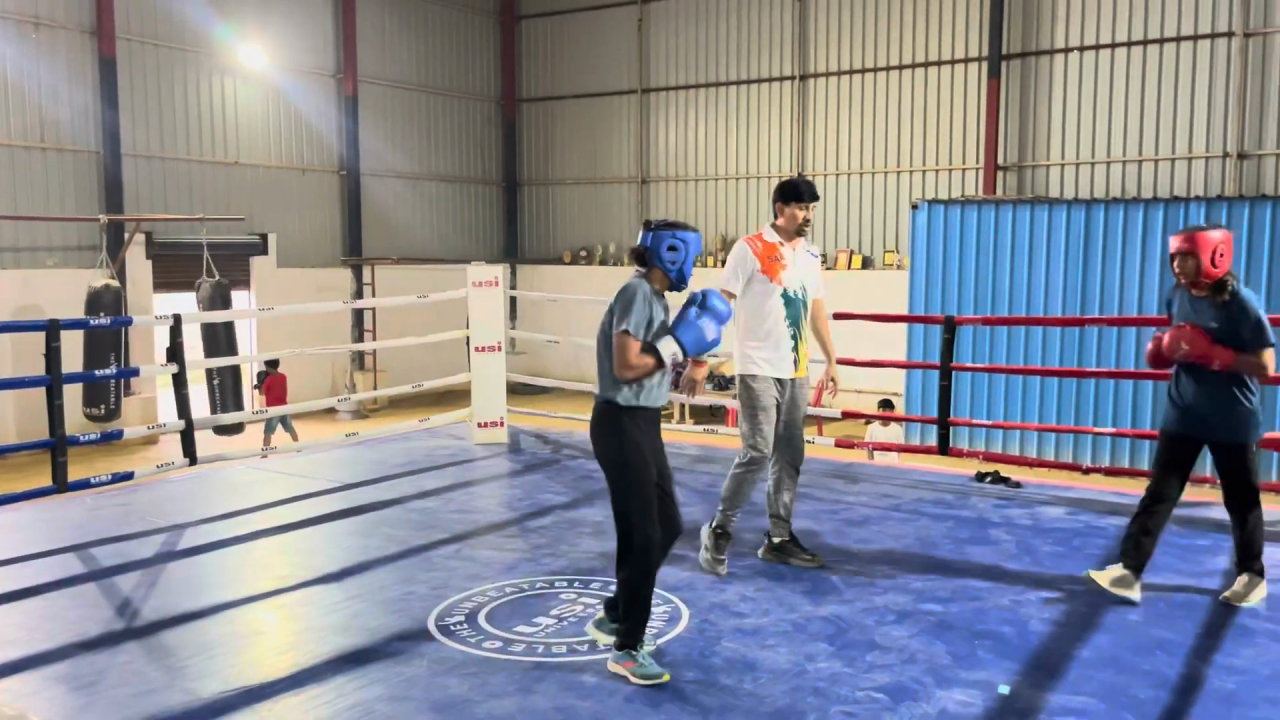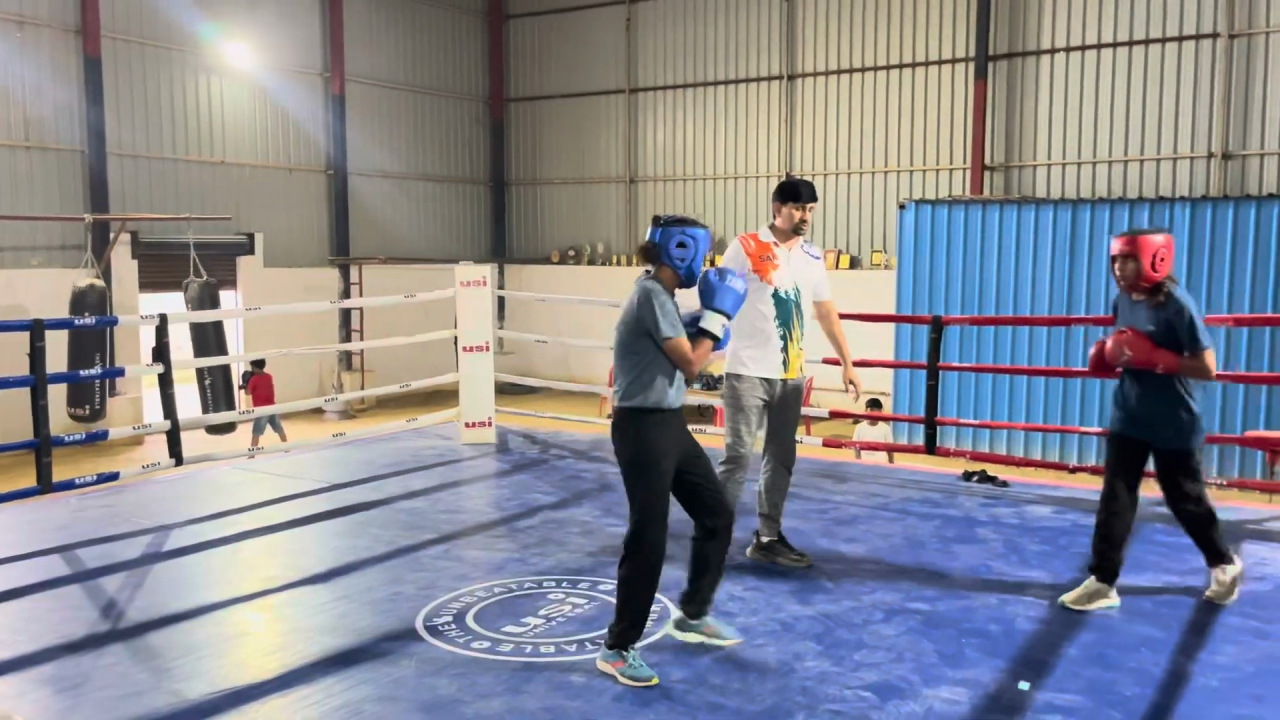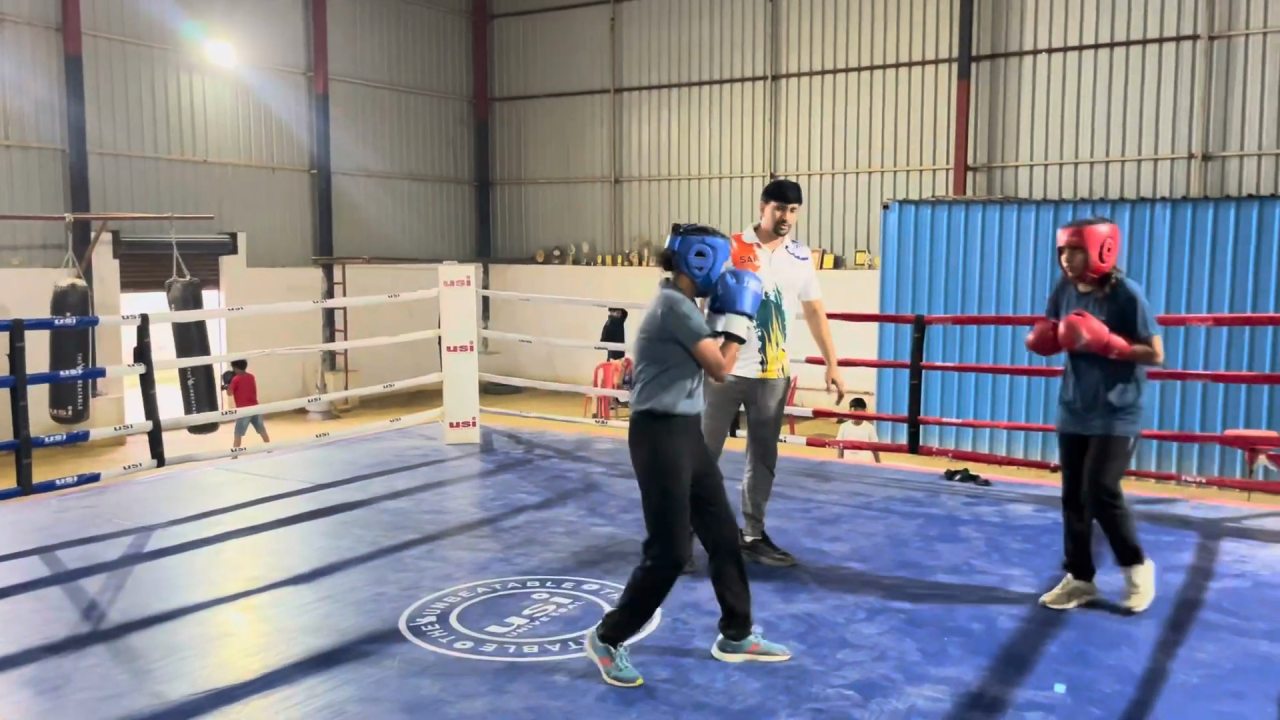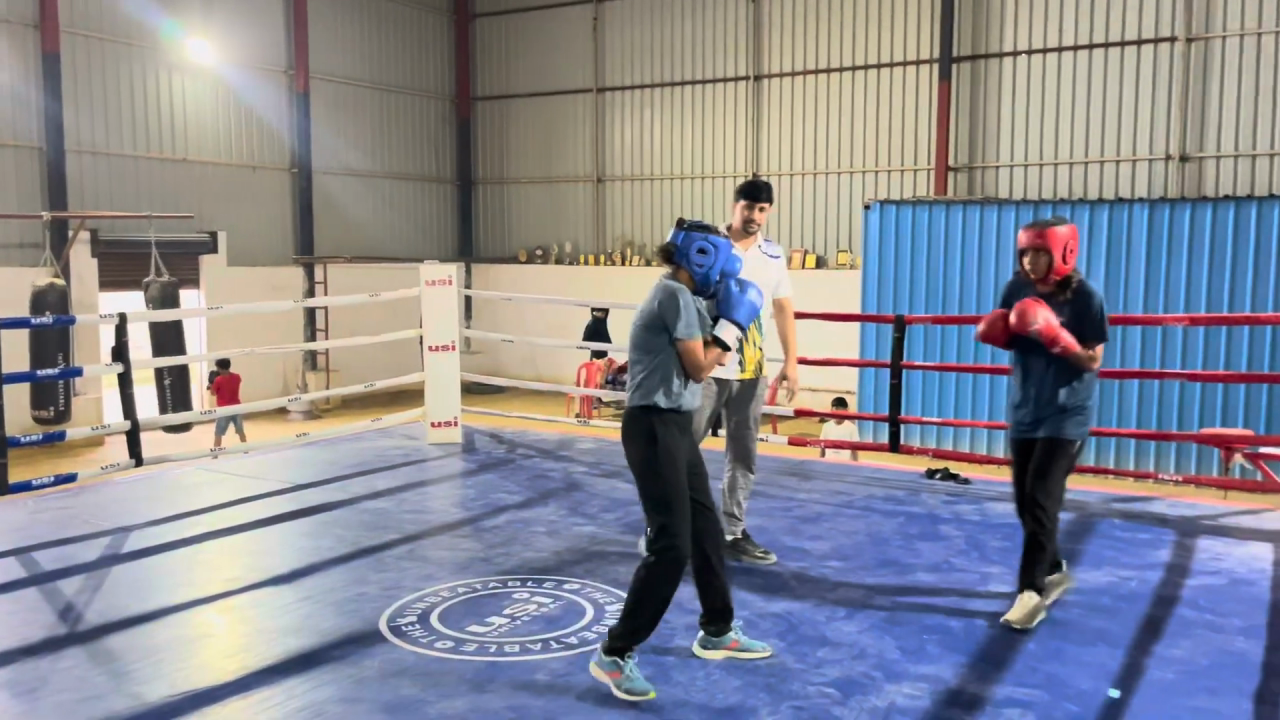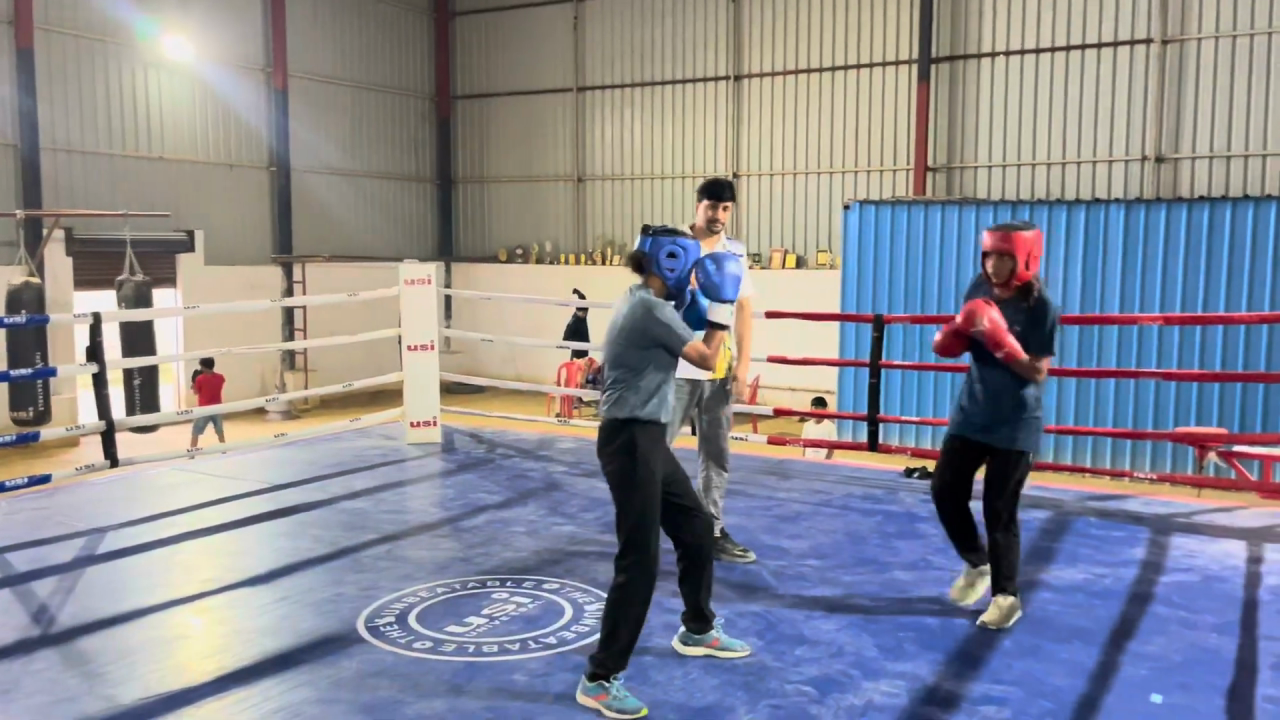
dt=0.2s
person 1, frame 1
left shoulder: (655, 299)
right shoulder: (636, 295)
left elbow: (664, 363)
right elbow: (625, 367)
left wrist: (697, 327)
right wrist: (680, 342)
left hip: (644, 424)
right hip: (622, 426)
left knee: (666, 527)
right knee: (643, 535)
left ankle: (614, 617)
right ankle: (627, 648)
person 1, frame 2
left shoulder: (659, 295)
right shoulder: (652, 295)
right elbow: (690, 364)
left wrist: (706, 320)
right wrist: (718, 314)
left hip: (668, 423)
right hip: (641, 427)
left knee: (717, 512)
right knee: (650, 539)
left ankle: (694, 613)
right ankle: (618, 648)
person 1, frame 3
left shoulder: (680, 302)
right shoulder: (675, 305)
left elbow: (710, 351)
right elbow: (718, 365)
left wrist: (726, 309)
right wrist: (739, 313)
left hip: (685, 431)
right hip: (659, 433)
left knee: (724, 534)
right knee: (671, 549)
left ankle: (736, 636)
right ankle: (608, 638)
person 1, frame 4
left shoulder: (678, 297)
right shoulder: (672, 296)
left elbow: (690, 362)
right elbow: (700, 367)
left wrist: (719, 311)
right wrist: (733, 322)
left hip: (675, 427)
right hip: (653, 428)
left knee: (707, 534)
right knee: (670, 546)
left ankle: (717, 632)
right ankle: (615, 655)
person 1, frame 5
left shoulder: (641, 302)
right shoulder: (651, 308)
left elbow: (671, 348)
right elbow: (706, 358)
left wrist: (695, 315)
right wrist: (721, 303)
left hip: (644, 438)
right hip: (629, 441)
left knee: (696, 528)
right knee: (639, 560)
left ankle: (698, 630)
right ankle: (599, 680)
person 2, frame 1
left shoulder: (1240, 302)
right shoulder: (1177, 296)
left elbow: (1265, 365)
left wrist: (1211, 356)
right wrist: (1164, 351)
left hip: (1231, 420)
right hip: (1182, 414)
left knee: (1240, 498)
right knee: (1160, 490)
left ankle: (1252, 574)
right ankle: (1129, 571)
person 2, frame 2
left shoulder: (1177, 306)
right shoulder: (1122, 300)
left elbow: (1207, 368)
left wrist: (1152, 360)
right wrist: (1105, 357)
left hip: (1174, 424)
right hip: (1128, 419)
left knee: (1186, 501)
right knee: (1115, 498)
left ankle: (1225, 563)
right ankle: (1102, 581)
person 2, frame 3
left shoulder: (1127, 294)
right shoulder: (1064, 290)
left elbow: (1154, 354)
left wrist: (1106, 342)
right wrist: (1044, 338)
left hip: (1117, 414)
right hip: (1074, 411)
left knee: (1100, 492)
right knee: (1074, 496)
left ankle: (1136, 564)
right ankle: (1078, 576)
person 2, frame 4
left shoulder: (1085, 298)
right shoulder: (1016, 288)
left elbow: (1093, 361)
right elbow: (1006, 337)
left wrist: (1054, 337)
right wrist: (994, 332)
left hip: (1066, 416)
right hip: (1025, 412)
left knee: (1041, 498)
right knee: (1027, 500)
left ankle: (1034, 591)
right ankle: (1052, 570)
person 2, frame 5
left shoulder: (1040, 304)
right shoulder: (979, 288)
left elbow: (1036, 369)
left wrist: (999, 340)
right wrist: (952, 341)
left hip: (1016, 424)
right hip: (970, 415)
left knee: (1000, 508)
right knee: (946, 492)
left ankle: (1006, 594)
right ankle: (978, 566)
person 3, frame 1
left shoulder: (810, 254)
right shoulder: (750, 249)
left elbow: (816, 309)
left wrist: (830, 360)
left hip: (796, 372)
right hip: (756, 370)
left knee: (789, 458)
right knee: (755, 454)
left ankle: (779, 536)
right ankle: (720, 529)
person 3, frame 2
left shoulder: (811, 256)
right shoulder: (745, 247)
left elbow: (826, 312)
left wrist: (847, 364)
left hip: (789, 373)
right hip: (746, 369)
left knee: (781, 458)
right knee: (739, 454)
left ankle: (768, 537)
person 3, frame 3
left shoulder: (800, 257)
right shoulder: (730, 249)
left elbow: (814, 313)
left wrist: (832, 365)
left hip: (772, 373)
right hip: (727, 368)
left knee: (763, 457)
right knee: (706, 451)
left ankle: (752, 536)
person 3, frame 4
left shoulder: (774, 256)
left elbow: (784, 311)
left wrist: (791, 361)
left hip: (750, 372)
left knee: (743, 456)
left ankle: (733, 533)
person 3, frame 5
left shoulder: (735, 253)
left elbow: (742, 310)
left wrist: (742, 362)
left hip: (719, 372)
right hip: (675, 370)
left knee: (716, 454)
left ankle: (712, 532)
